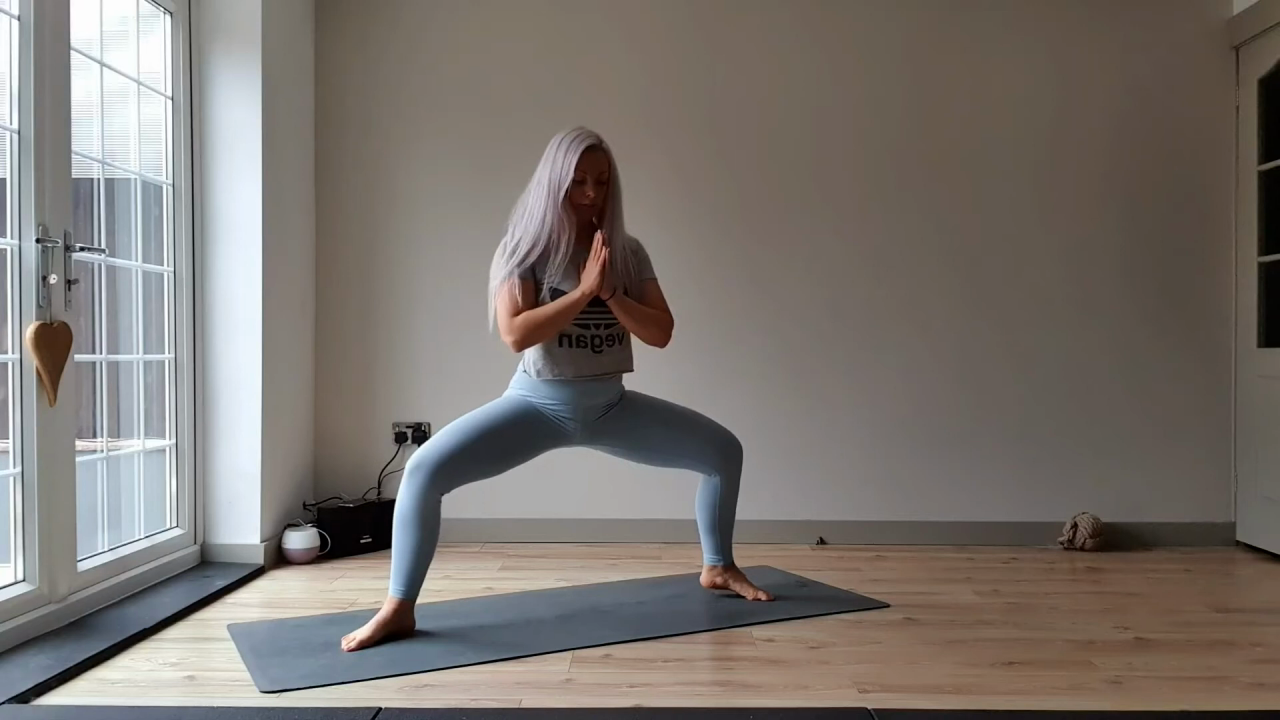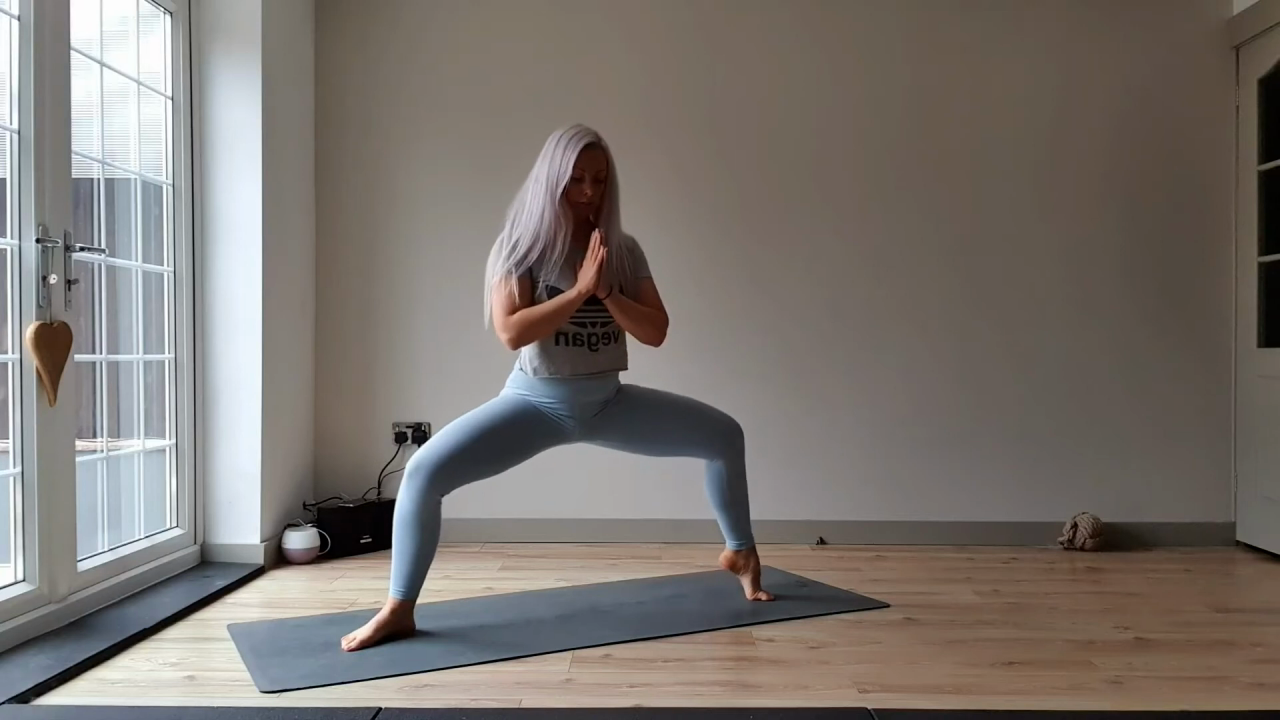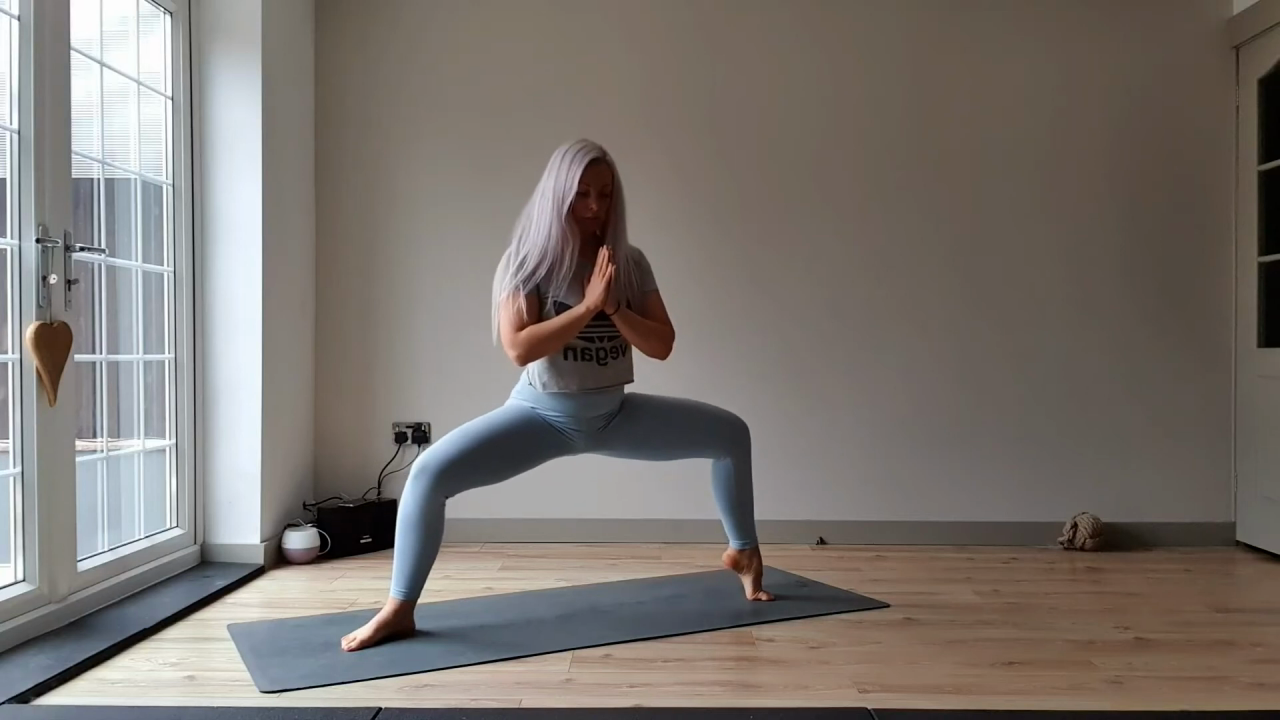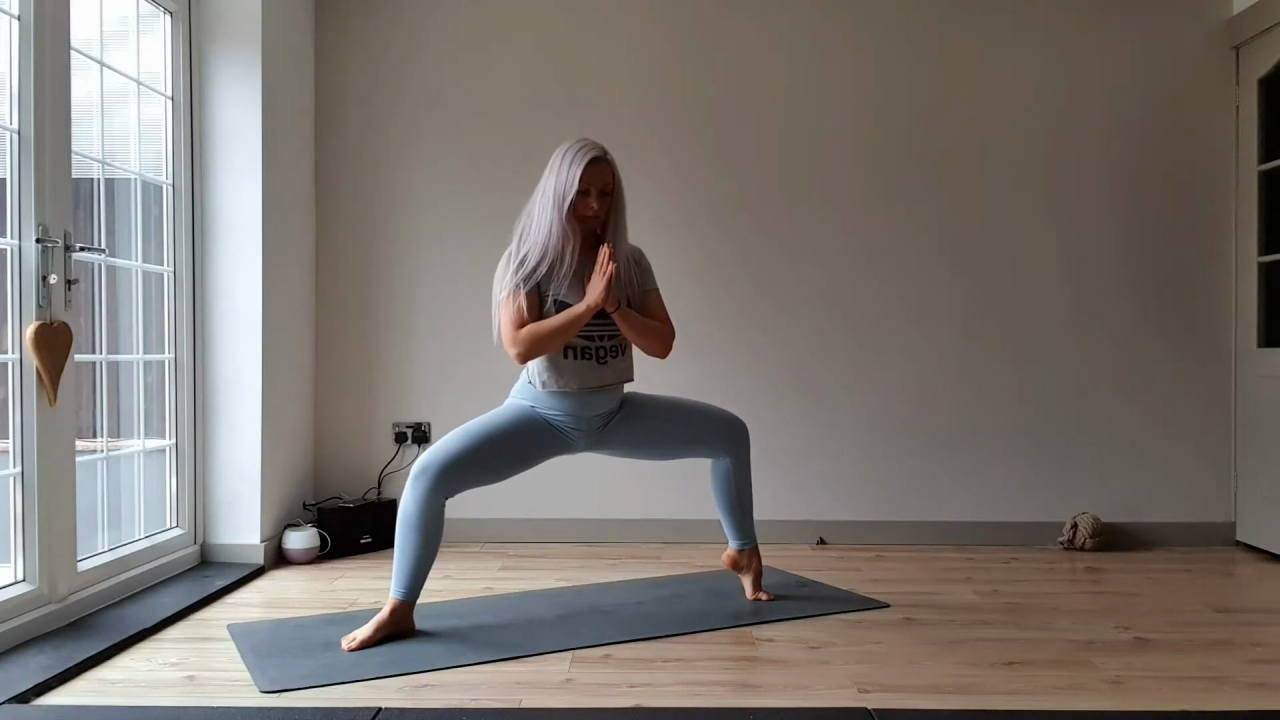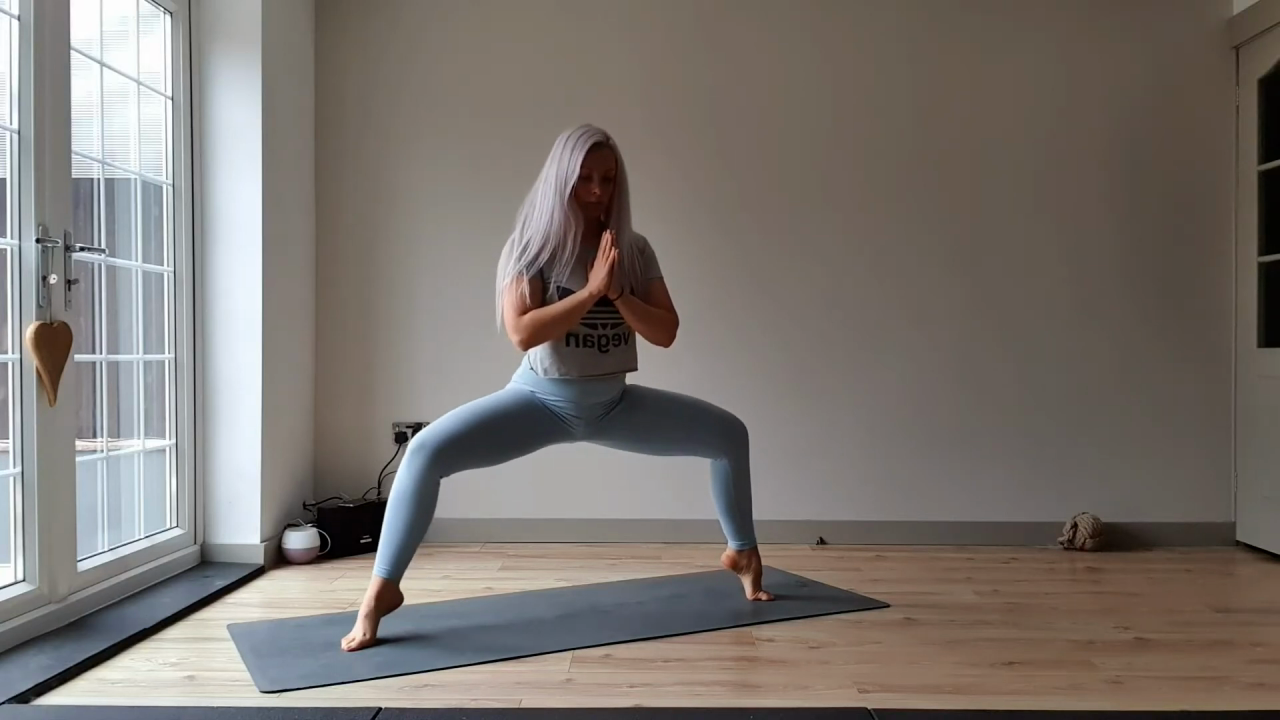
dt=0.5s
person 1, frame 1
left shoulder: (627, 252)
right shoulder: (526, 249)
left elbow: (661, 333)
right elbow: (515, 334)
left wrist: (611, 294)
right wrist: (584, 291)
left hip: (610, 405)
right hip: (538, 403)
left knee: (724, 450)
right knee: (424, 468)
left ankle: (718, 567)
right ankle: (398, 609)
person 1, frame 2
left shoulder: (623, 249)
right shoulder: (521, 244)
left elbow: (656, 331)
right elbow: (510, 332)
left wrist: (606, 293)
right wrist: (579, 289)
left hip: (607, 400)
right hip: (535, 401)
left knee: (725, 435)
right knee: (425, 471)
left ankle: (740, 552)
right ankle: (398, 610)
person 1, frame 3
left shoulder: (630, 263)
right shoulder: (528, 260)
left elbow: (662, 345)
right elbow: (519, 348)
left wrist: (613, 308)
right wrist: (588, 306)
left hip: (613, 412)
right hip: (541, 413)
left knee: (732, 434)
right knee: (430, 471)
left ankle: (743, 552)
right ankle: (399, 609)
person 1, frame 4
left shoulder: (630, 261)
right shoulder: (528, 259)
left elbow: (662, 344)
right elbow: (519, 346)
left wrist: (614, 308)
right wrist: (588, 305)
left hip: (612, 412)
right hip: (540, 412)
left knee: (731, 433)
right knee: (430, 472)
left ankle: (743, 552)
right ankle: (399, 609)
person 1, frame 5
left shoulder: (635, 249)
right shoulder: (532, 246)
left elbow: (666, 332)
right elbow: (521, 332)
left wrist: (617, 294)
right wrist: (590, 291)
left hip: (613, 402)
right hip: (542, 399)
left knee: (730, 434)
right knee: (427, 451)
left ankle: (742, 552)
right ankle: (383, 587)
